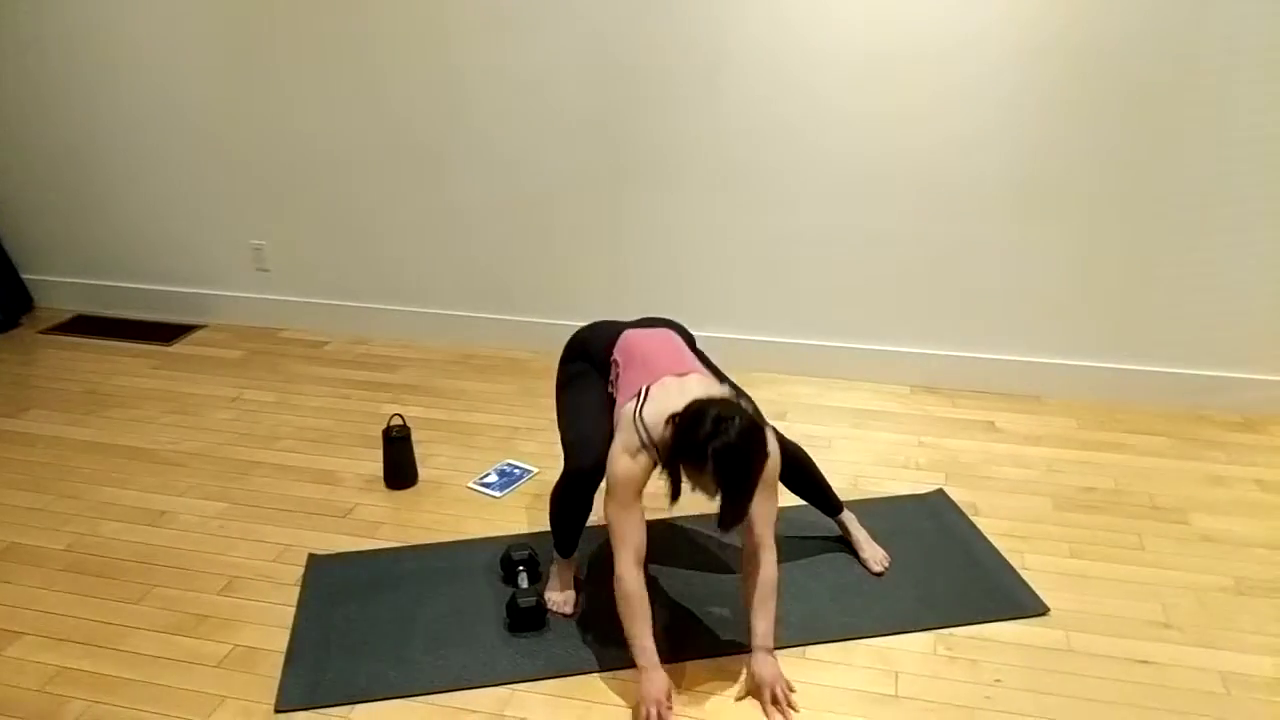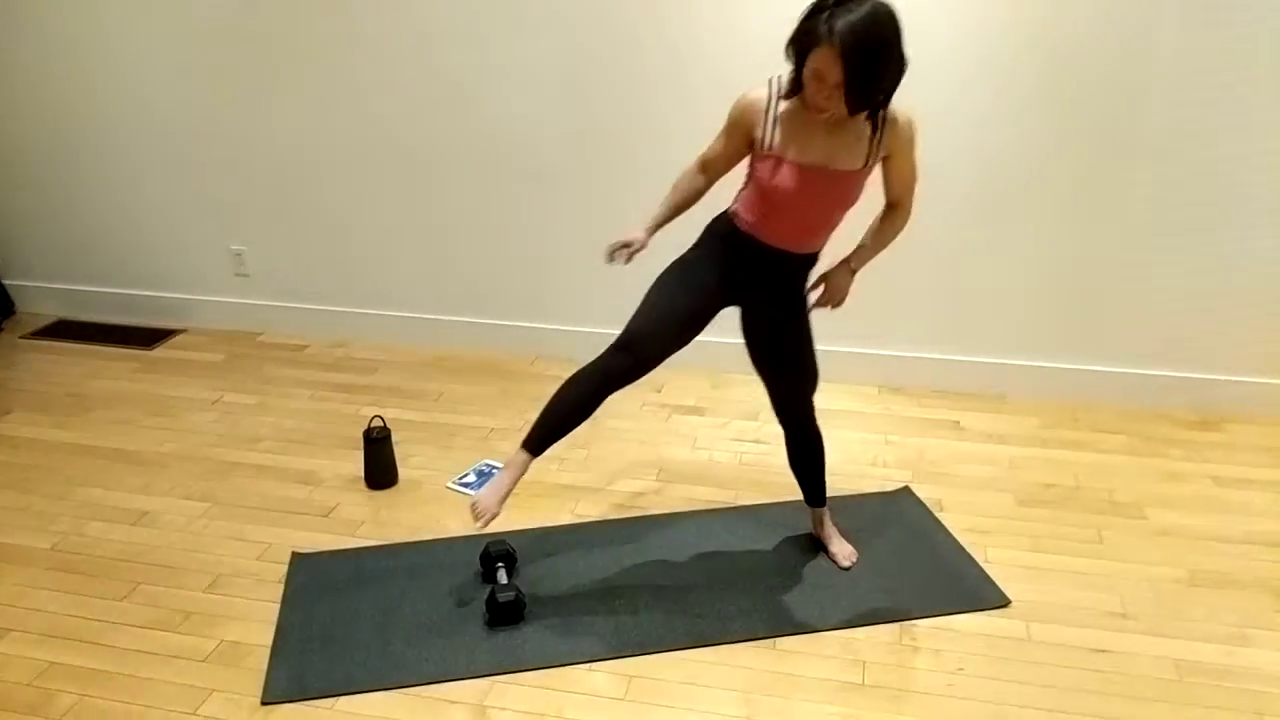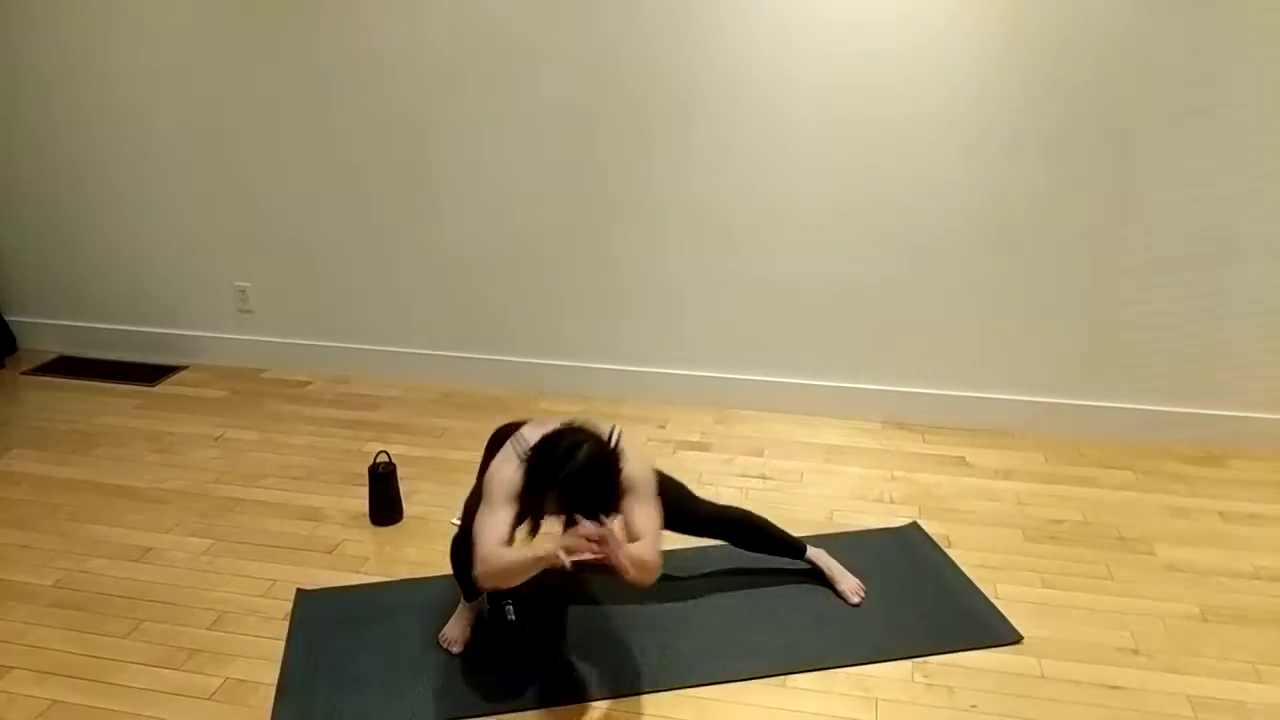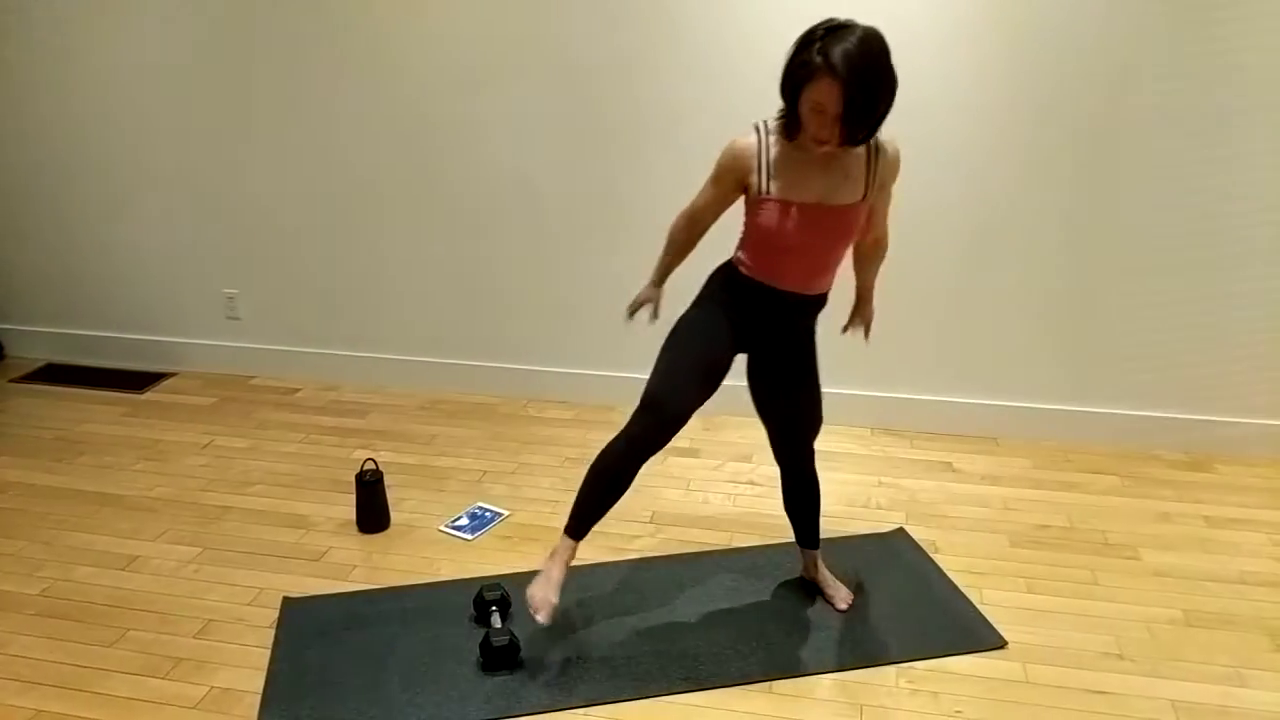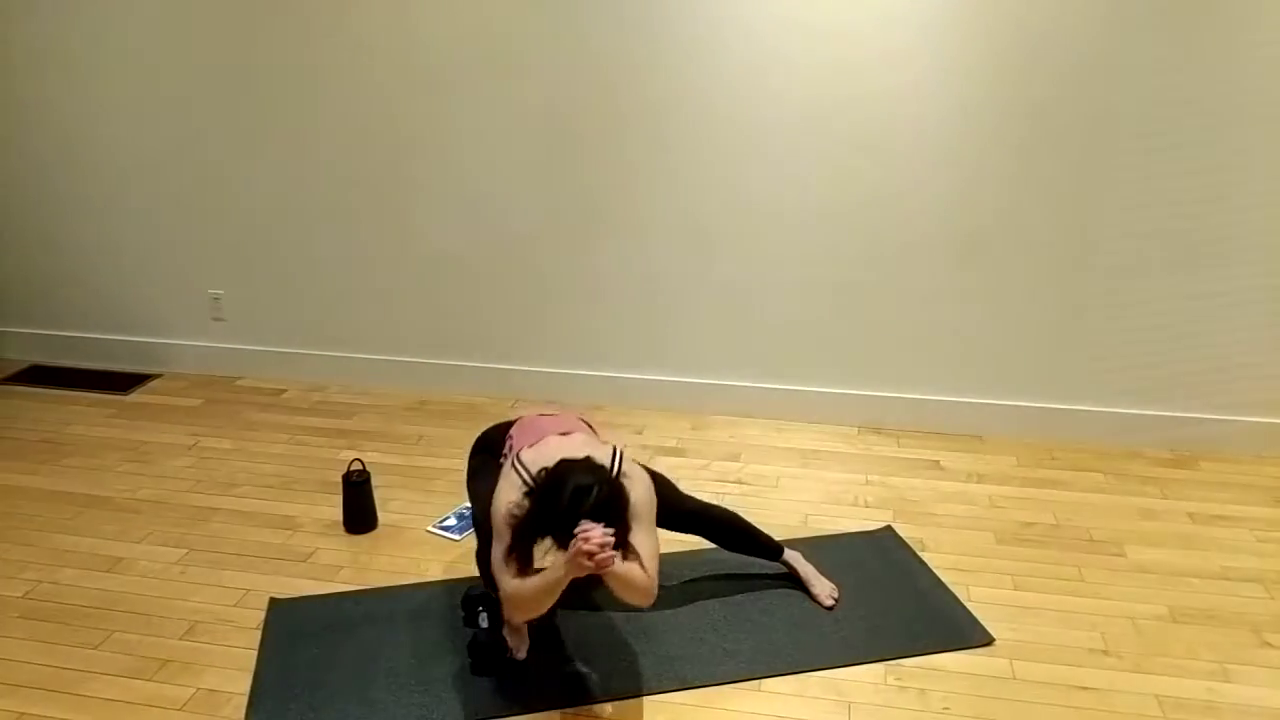
dt=1s
person 1, frame 1
left shoulder: (757, 441)
right shoulder: (634, 447)
left elbow: (761, 552)
right elbow: (627, 567)
left wrist: (762, 652)
right wrist: (649, 667)
right hip: (595, 354)
right knee: (584, 467)
left ankle: (847, 523)
right ankle: (562, 563)
person 1, frame 2
left shoulder: (892, 129)
right shoulder: (759, 108)
left elbow: (899, 209)
right elbow: (705, 171)
left wrist: (848, 267)
right wrist: (650, 229)
left hip: (786, 280)
right hip: (723, 254)
left knee: (797, 410)
right knee: (623, 360)
left ankle: (822, 521)
right ankle: (514, 469)
person 1, frame 3
left shoulder: (629, 466)
right shoulder: (511, 463)
left elbow: (649, 567)
right elbow: (484, 568)
left wrist: (616, 549)
right wrist: (552, 551)
left hip: (598, 469)
right hip: (525, 458)
left knee: (706, 514)
right knee: (469, 541)
left ankle: (814, 557)
right ankle: (470, 608)
person 1, frame 4
left shoulder: (880, 161)
right shoulder: (750, 151)
left elbow: (872, 239)
right elbow: (694, 220)
left wrist: (864, 298)
right wrist: (653, 282)
left hip: (793, 324)
right hip: (729, 303)
left knee: (797, 455)
right knee: (649, 429)
left ankle: (812, 562)
right ankle: (562, 556)
person 1, frame 5
left shoulder: (633, 483)
right shoulder: (515, 493)
left elbow: (645, 591)
right elbow: (516, 601)
left wrist: (608, 560)
right wrist: (568, 563)
left hip: (577, 443)
right hip: (498, 451)
left knee: (685, 510)
right knee: (495, 550)
left ankle: (792, 560)
right ankle: (511, 622)
